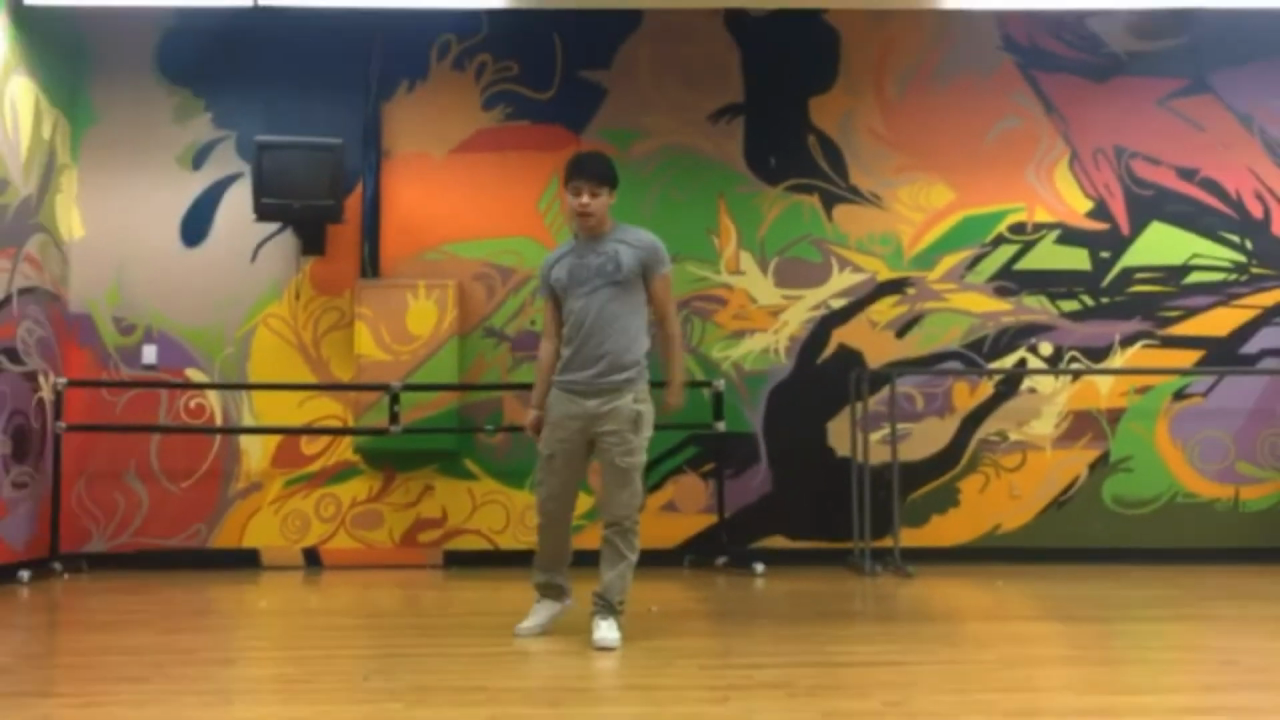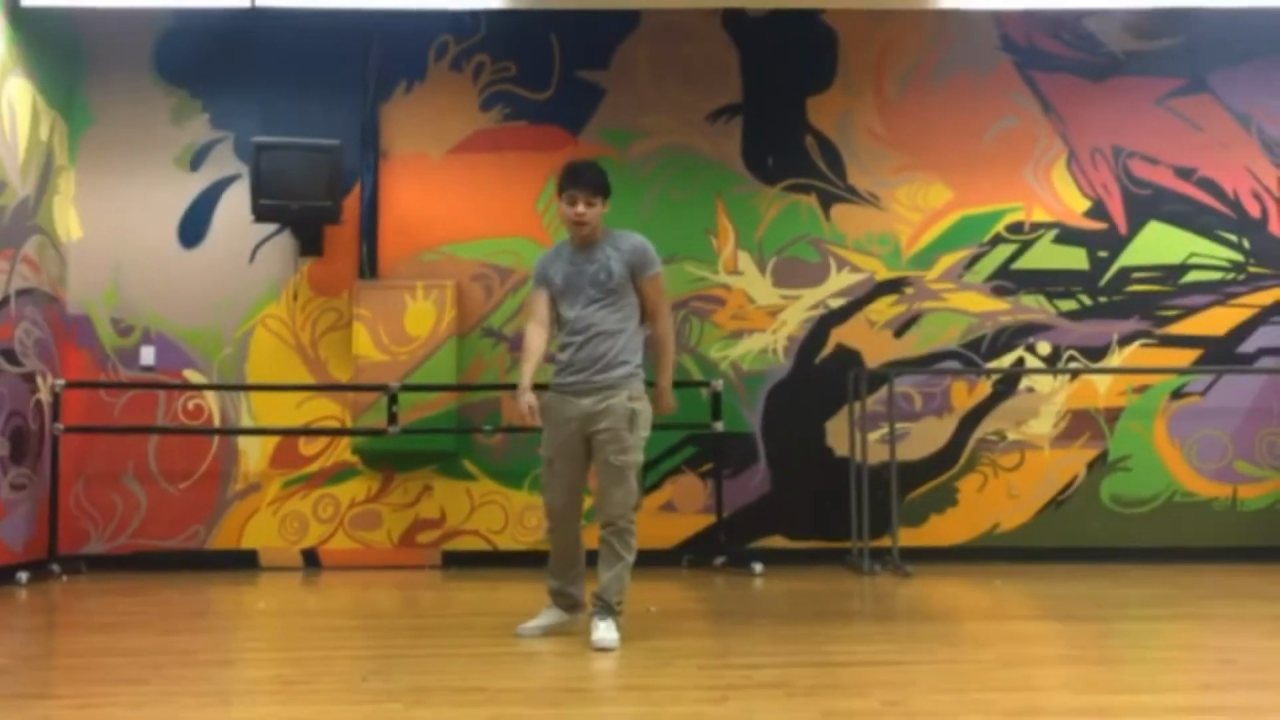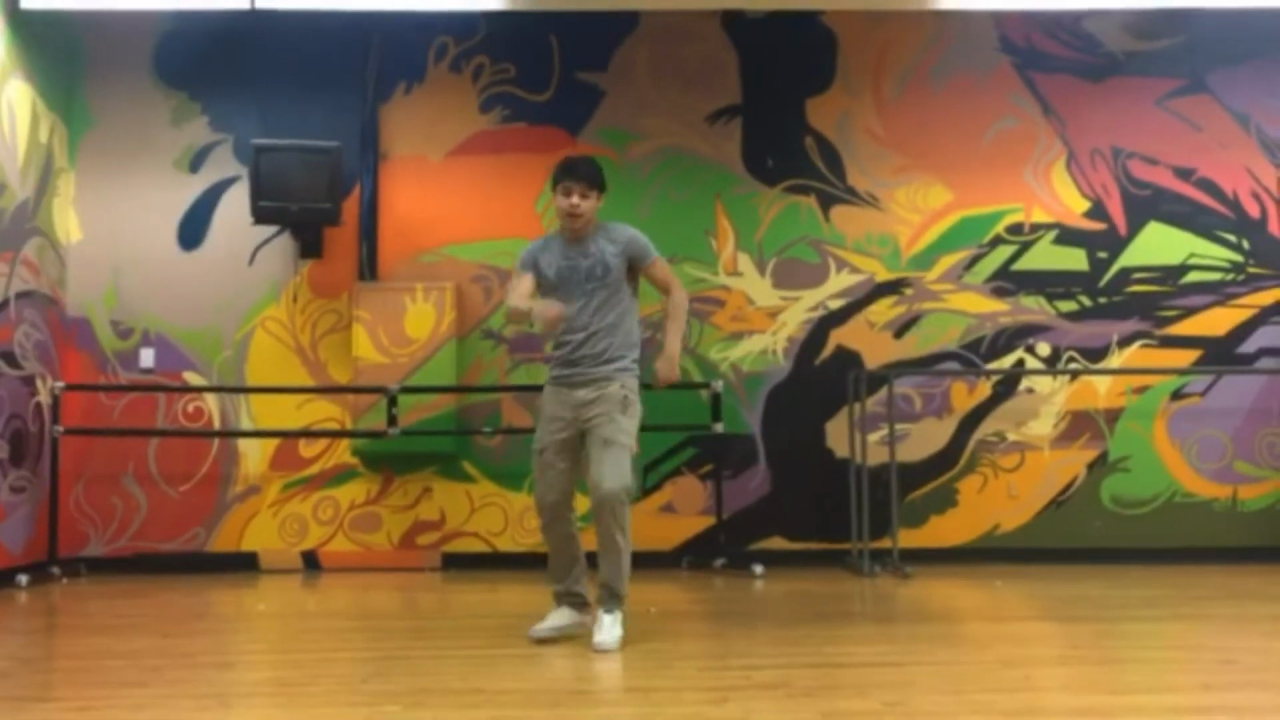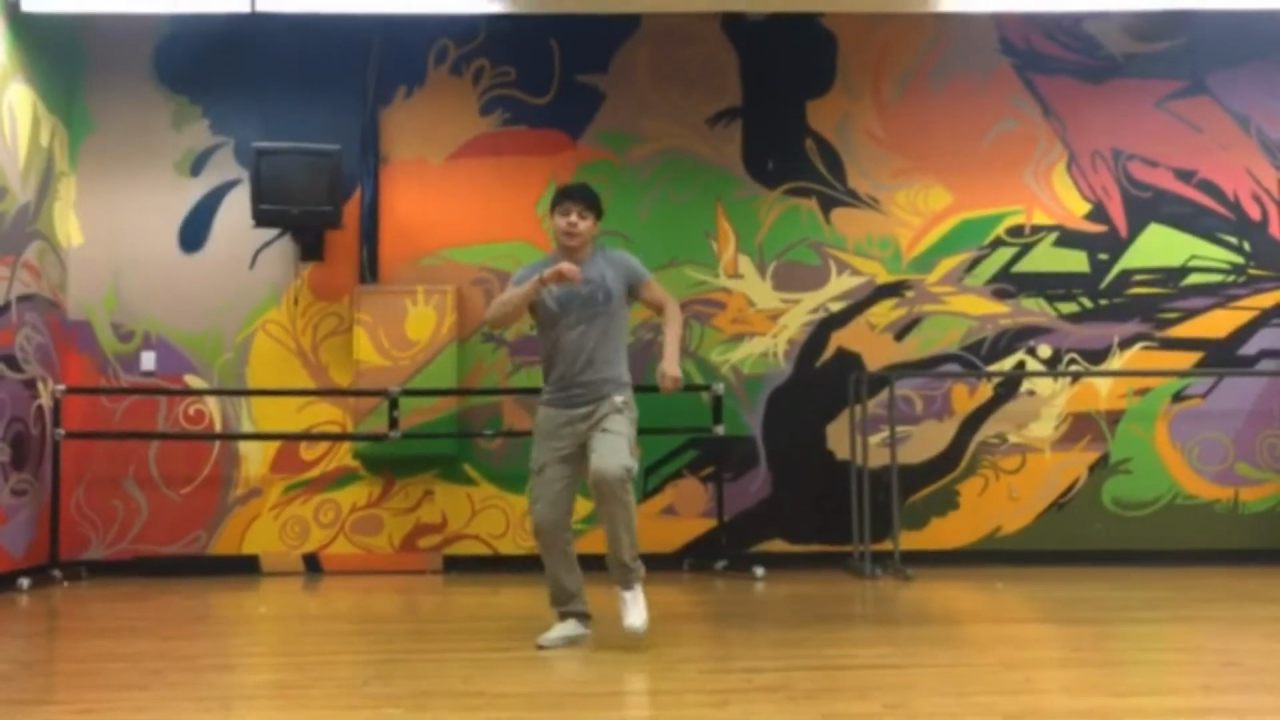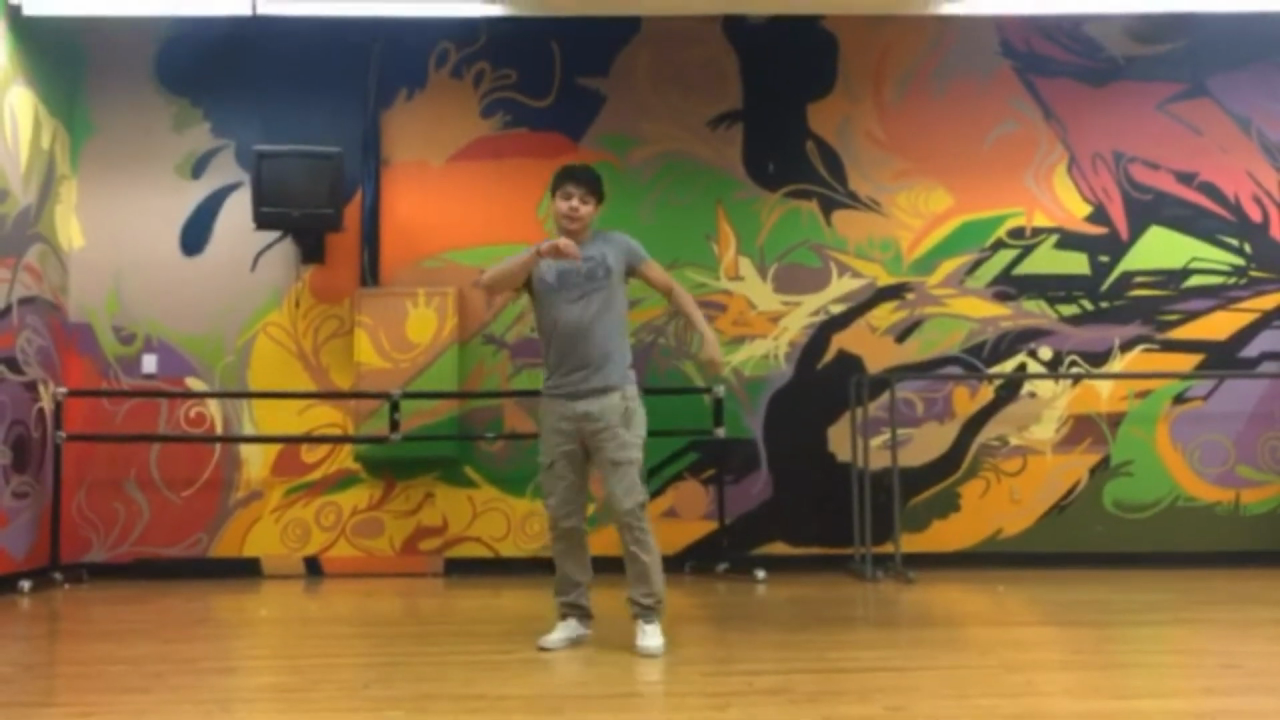
dt=0.2s
person 1, frame 1
left shoulder: (643, 246)
right shoulder: (555, 263)
left elbow: (667, 318)
right elbow: (551, 336)
left wrist: (676, 381)
right wrist: (537, 401)
left hip: (624, 398)
right hip: (566, 398)
left knee: (621, 511)
right knee: (553, 504)
left ankle: (608, 612)
right ankle: (551, 594)
person 1, frame 2
left shoulder: (632, 248)
right shoulder: (549, 263)
left elbow: (658, 314)
right elbow: (537, 327)
left wrist: (664, 378)
right wrist: (525, 388)
left hip: (619, 395)
right hip: (563, 397)
left knee: (616, 510)
right knee: (559, 505)
left ankle: (606, 612)
right ankle: (564, 601)
person 1, frame 3
left shoulder: (625, 239)
right shoulder: (538, 252)
left elbow: (676, 289)
right elbow: (511, 302)
left wrist: (671, 351)
right wrist: (532, 308)
left hip: (615, 387)
right hip: (561, 389)
left knee: (610, 490)
right knee: (551, 499)
left ankle: (610, 605)
right ankle: (570, 601)
person 1, frame 4
left shoulder: (619, 264)
right shoulder: (534, 275)
left elbow: (669, 308)
right elbow: (495, 319)
left wrist: (670, 358)
right wrist: (543, 280)
left hip: (611, 404)
right hip: (556, 412)
left knee: (610, 474)
right knee: (547, 519)
left ankle: (629, 578)
right ankle: (573, 615)
person 1, frame 5
left shoulder: (618, 246)
right shoulder: (537, 258)
left elbow: (671, 289)
right elbow: (489, 285)
left wrist: (707, 336)
right wrist: (539, 252)
left hip: (614, 397)
right hip: (559, 402)
left knee: (629, 507)
right knee: (564, 515)
left ankle: (647, 616)
right ankle: (574, 614)
